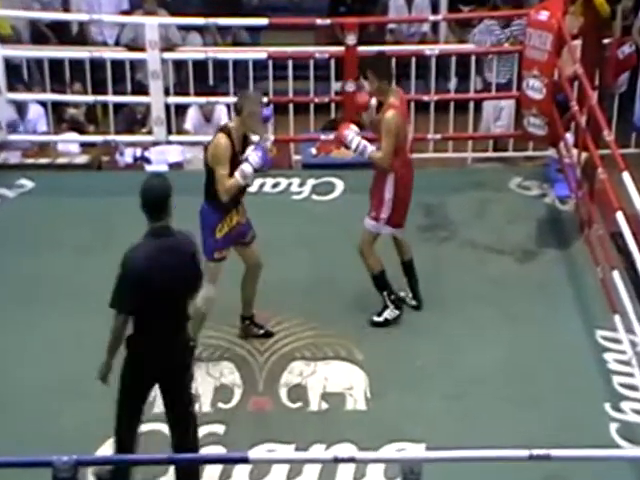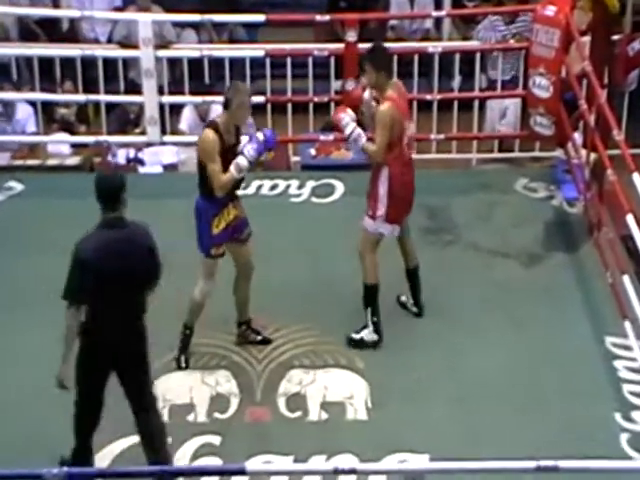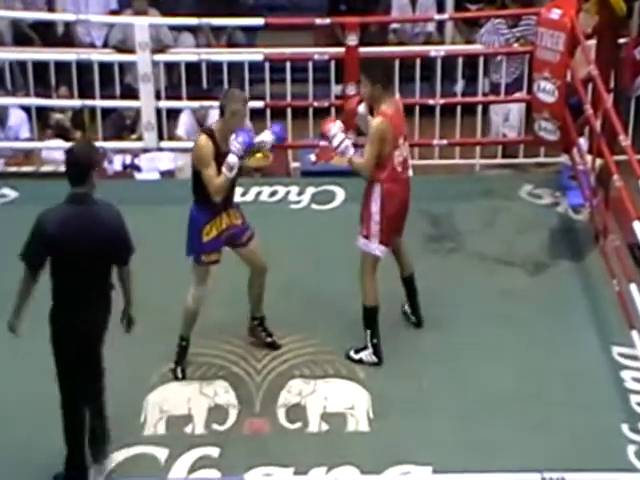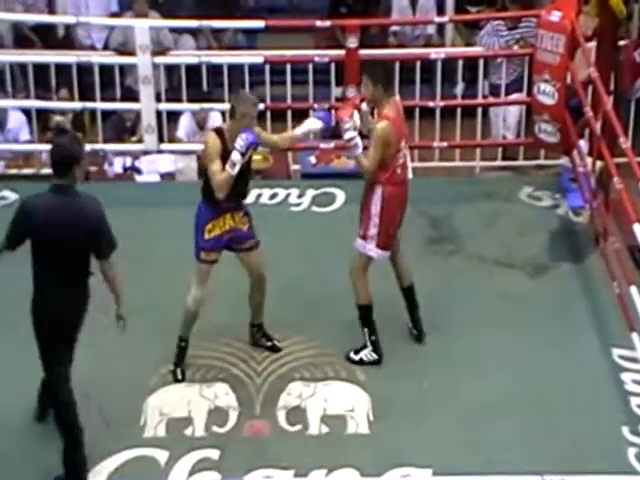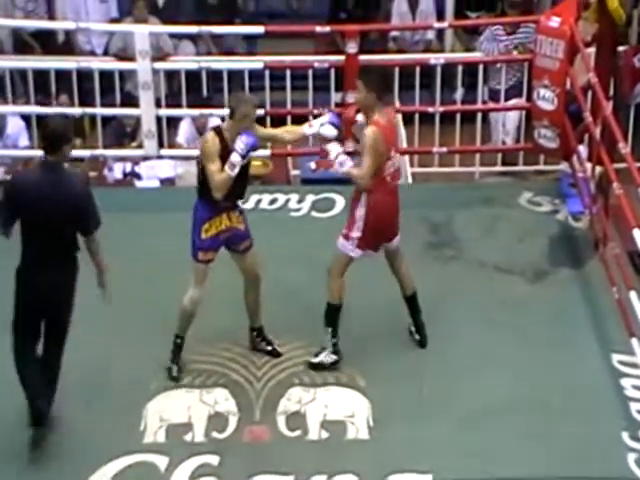
dt=0.2s
person 1, frame 1
left shoulder: (136, 258)
right shoulder: (187, 245)
left elbow: (122, 317)
left wrist: (108, 361)
left hip: (145, 349)
right hip: (179, 346)
left knee: (128, 413)
right knee: (183, 418)
person 1, frame 2
left shoulder: (88, 248)
right shoulder: (143, 236)
left elbow: (75, 309)
right elbow: (152, 283)
left wrist: (65, 362)
left hip: (98, 339)
right hip: (134, 335)
left knee: (88, 403)
right knee: (145, 406)
left ankle: (81, 463)
person 1, frame 3
left shoulder: (50, 221)
right shoulder: (110, 215)
left elbow: (31, 273)
right elbow: (124, 267)
left wrist: (16, 313)
right wrist: (128, 305)
left hip: (65, 315)
right hip: (99, 312)
left knee: (72, 392)
right knee: (92, 375)
right ankle: (98, 445)
person 1, frame 4
left shoulder: (32, 207)
right shoulder: (91, 208)
right elbow: (105, 261)
right wrist: (119, 302)
left hip: (45, 302)
right hip: (77, 298)
left knee: (59, 375)
right knee: (60, 363)
right ankle: (48, 404)
person 1, frame 5
right shoulder: (77, 185)
right elbow: (90, 235)
right wrist: (101, 272)
left hip: (31, 275)
right hip: (65, 276)
right knee: (54, 346)
left ankle: (40, 407)
right ankle: (42, 408)
person 2, frame 1
left shoulder: (391, 116)
right shoulder: (396, 95)
left elbow: (384, 160)
left wrist: (356, 143)
right wrist: (371, 109)
left hip: (392, 180)
right hip: (401, 175)
left knee: (365, 245)
right knee: (395, 234)
left ankle: (391, 304)
right ankle: (414, 295)
person 2, frame 2
left shoulder: (386, 109)
right shoulder: (397, 88)
left elbow: (378, 155)
left wrist: (352, 130)
left hip: (390, 178)
right hip: (403, 172)
left knee: (367, 249)
right knee: (402, 234)
left ankle: (373, 326)
right ankle: (415, 300)
person 2, frame 3
left shoulder: (379, 123)
right shoulder: (395, 104)
left elbow: (366, 168)
left wrist: (339, 141)
right wrist: (363, 121)
left hip: (383, 194)
right hip: (400, 189)
left knee: (367, 270)
right knee: (396, 246)
left ankle: (372, 347)
right ankle: (414, 310)
person 2, frame 4
left shoulder: (383, 126)
right shoulder: (394, 106)
left elbow: (369, 169)
left wrist: (351, 135)
left hip: (382, 197)
right hip: (397, 191)
left knee: (359, 270)
right knee: (394, 254)
left ankle: (372, 346)
right ankle: (416, 323)
person 2, frame 5
left shoulder: (373, 132)
right shoulder: (389, 116)
left elbow: (364, 180)
left wrist: (338, 157)
right wrist: (359, 128)
left hip: (371, 204)
right hip: (389, 200)
left knee: (336, 271)
right knee: (397, 260)
left ankle: (332, 347)
right ankle: (419, 328)
person 3, frame 1
left shoulder: (243, 135)
right shoulder: (222, 141)
left elbow: (259, 156)
right elbow: (224, 193)
left wrist: (262, 131)
right wrist: (249, 166)
left hip: (235, 211)
right hip: (216, 216)
left knee: (255, 265)
right knee: (211, 285)
left ankle: (247, 322)
person 3, frame 2
left shoulder: (235, 128)
right shoulder: (210, 137)
right elbow: (219, 187)
left wrist: (259, 144)
right wrist: (245, 158)
left hip: (232, 205)
right hip: (212, 210)
left knee: (246, 268)
right knee: (207, 280)
left ankle: (244, 328)
right ankle: (185, 337)
person 3, frame 3
left shoulder: (233, 132)
right shoulder: (205, 143)
left elbow: (234, 166)
right elbow: (216, 192)
left wrist: (265, 139)
right wrist: (236, 156)
left hip: (229, 212)
right hip: (206, 218)
left knee: (260, 266)
right knee: (200, 287)
left ankle: (257, 324)
right ankle: (182, 348)
person 3, frame 4
left shoulder: (249, 134)
right shoulder: (214, 140)
left elbow: (280, 141)
right elbow: (219, 189)
left wrist: (311, 125)
right wrist: (239, 153)
left hip: (238, 214)
right hip: (212, 217)
left knee: (259, 275)
right knee: (200, 287)
left ankle: (256, 330)
right ankle: (181, 348)
person 3, frame 5
left shoulder: (249, 133)
right shoulder: (212, 140)
left elbow: (284, 135)
right elbow: (218, 190)
left wrist: (320, 125)
right wrist: (238, 154)
left hip: (234, 214)
right hip: (209, 216)
left knee: (253, 276)
right knee: (199, 287)
left ankle: (256, 334)
right ankle: (177, 348)
person 4, frame 1
left shoulder: (521, 23)
right shoulder: (488, 24)
right elbow: (473, 37)
left wrist: (520, 41)
right wrist: (493, 42)
left hip: (509, 79)
right hip: (491, 78)
left knee: (507, 113)
right knee: (489, 112)
left ankle: (501, 142)
person 4, frame 2
left shoulder: (527, 18)
right shoulder: (492, 19)
right elbow: (478, 33)
left wrist: (525, 38)
right wrist: (498, 39)
left hip: (514, 76)
right hip: (495, 76)
left knee: (512, 113)
right knee: (493, 111)
person 4, frame 3
left shoulder: (531, 21)
right shoulder: (496, 22)
right elbow: (481, 37)
left wrist: (529, 41)
right wrist: (502, 43)
left hip: (517, 79)
right hip: (497, 79)
left knee: (516, 117)
right knee: (497, 117)
left ankle: (509, 146)
person 4, frame 4
left shoulder: (531, 23)
right shoulder: (495, 24)
right elbow: (481, 39)
left wrist: (529, 43)
right wrist: (501, 45)
left hip: (517, 80)
right hip: (497, 81)
left knee: (513, 119)
right knee: (497, 119)
person 4, frame 5
left shoulder: (530, 28)
right shoulder: (494, 29)
right elbow: (481, 44)
left wrist: (529, 49)
right wrist: (501, 50)
left hip: (516, 86)
right hip: (496, 86)
left knee: (511, 126)
right knee: (497, 125)
